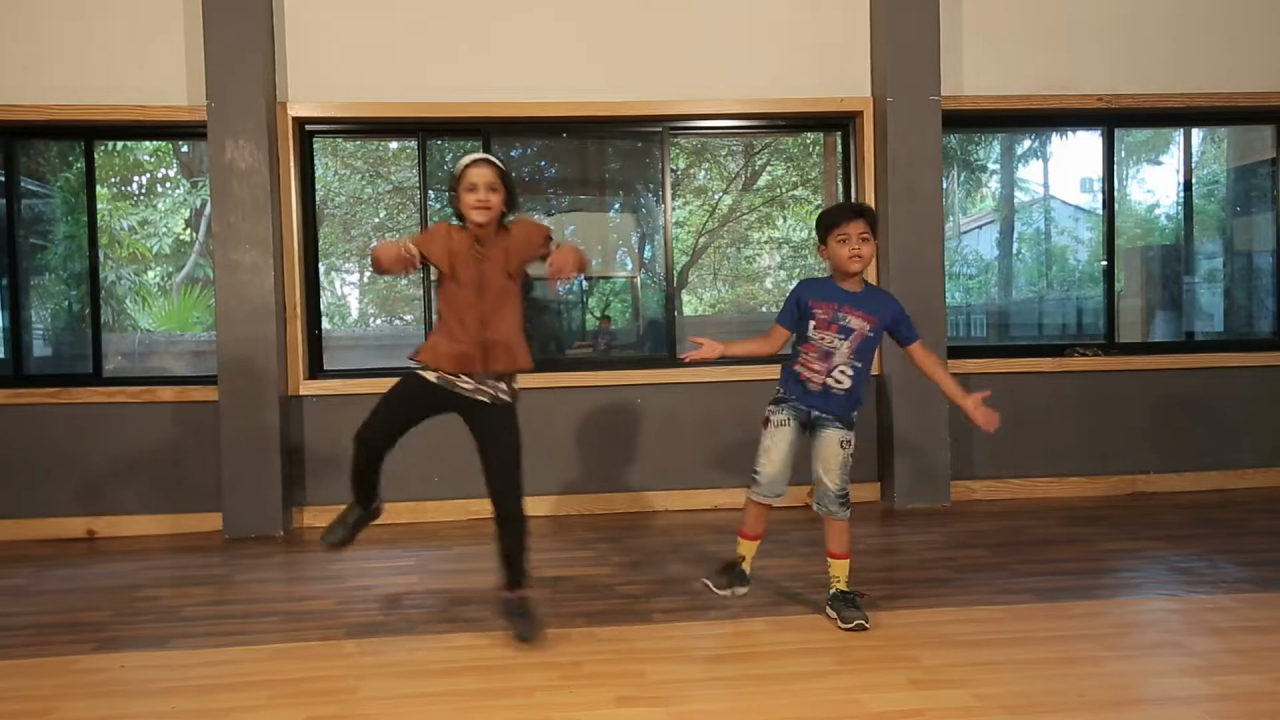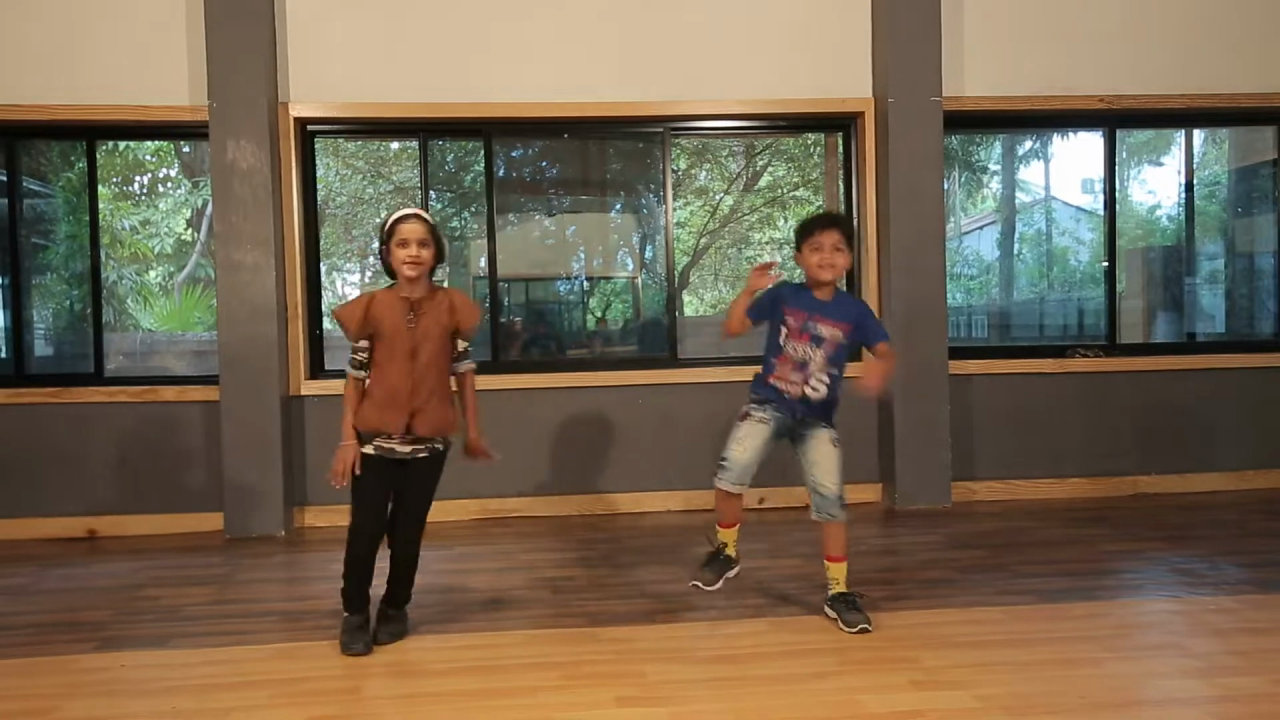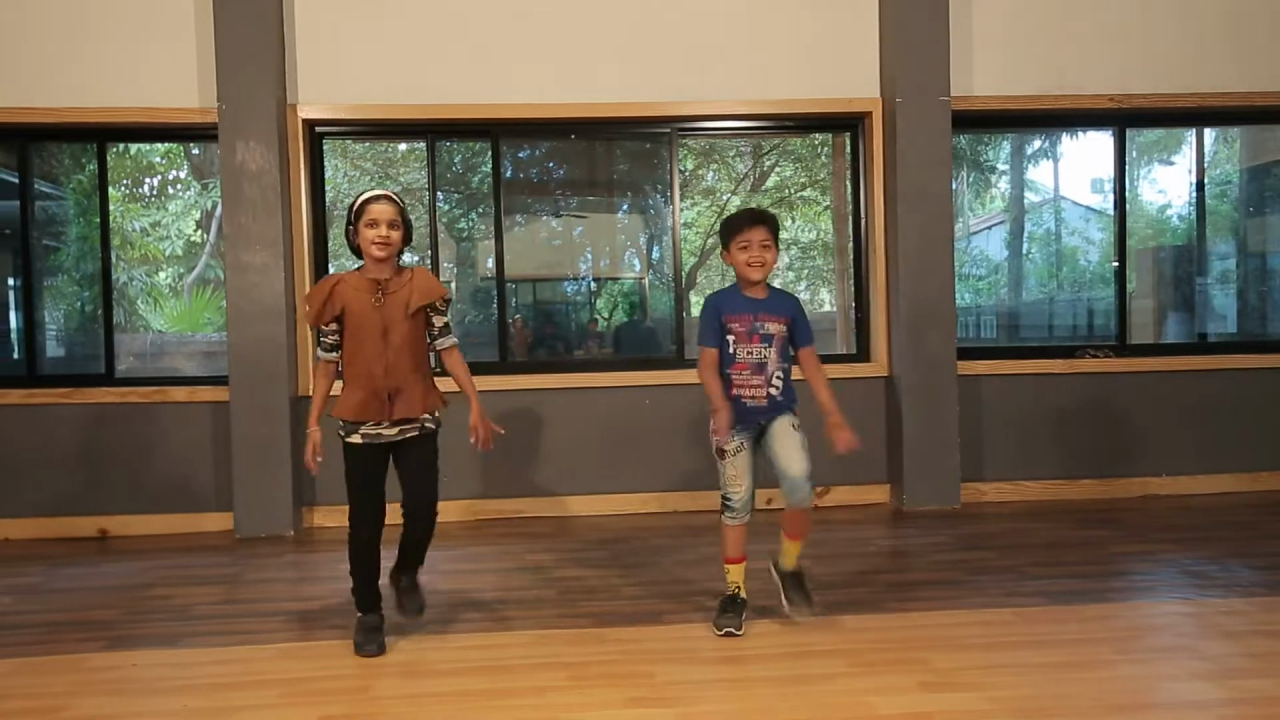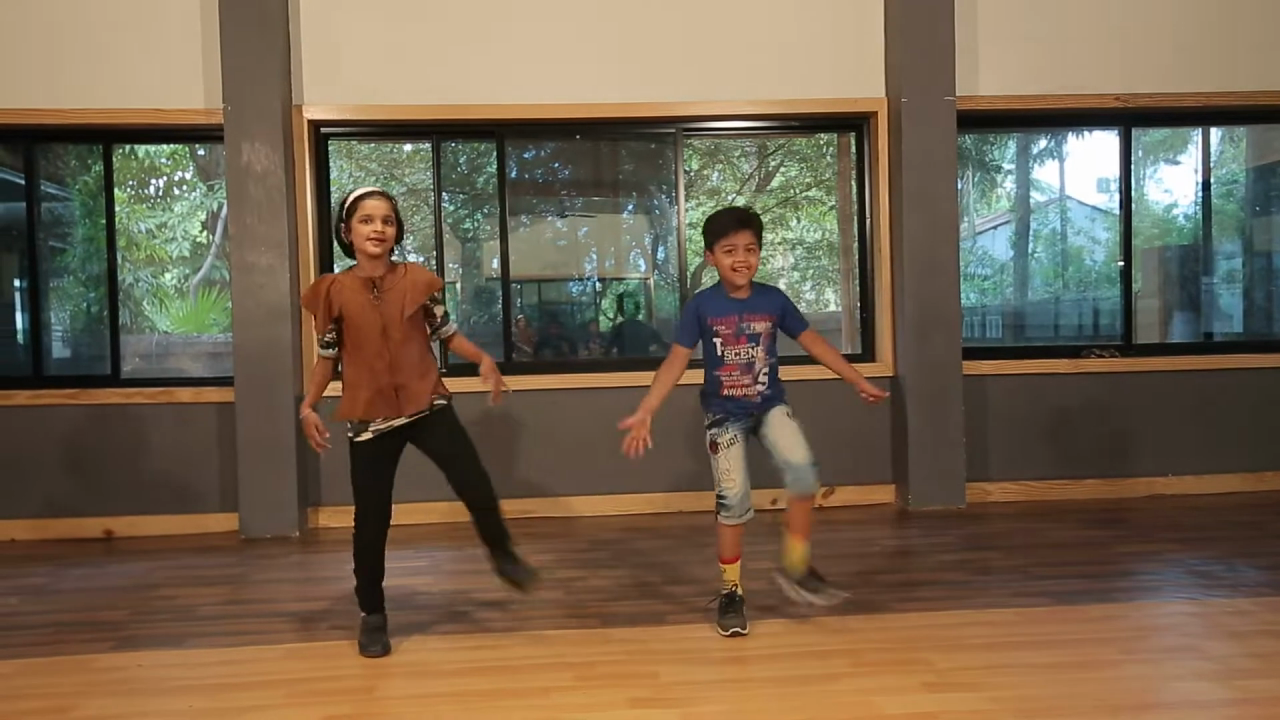
dt=0.3s
person 1, frame 1
left shoulder: (524, 238)
right shoulder: (441, 240)
left elbow: (572, 267)
right elbow: (389, 266)
left wrist: (573, 257)
right wrist: (382, 255)
left hip: (492, 382)
right hip: (437, 369)
left knee: (507, 491)
right knee: (369, 439)
left ankle: (515, 591)
right ankle: (364, 504)
person 1, frame 2
left shoulder: (452, 307)
right shoulder: (370, 309)
left elbow: (463, 372)
right elbow: (354, 376)
left wrist: (472, 431)
right wrist: (347, 441)
left hip: (427, 439)
right hip: (376, 437)
left knee: (406, 530)
right knee: (365, 527)
left ankle: (395, 605)
right ankle: (355, 613)
person 1, frame 3
left shoulder: (423, 287)
right shoulder: (338, 292)
left elbow: (447, 349)
right elbow: (327, 361)
left wrist: (475, 404)
right wrist: (313, 425)
left hip: (415, 418)
right hip: (361, 423)
left knee: (422, 511)
right knee: (365, 521)
left ankle: (407, 574)
right ankle: (368, 613)
person 1, frame 4
left shoulder: (419, 280)
right shoulder: (335, 292)
left elbow: (448, 333)
right elbow: (326, 356)
left wrist: (485, 362)
right wrist: (308, 406)
left hip: (426, 405)
right hip: (371, 420)
left knee: (473, 483)
right knee: (371, 521)
left ankle: (501, 554)
right ankle: (372, 615)
person 2, frame 1
left shoulder: (884, 304)
right shoulder: (807, 291)
left elbow: (921, 355)
right elbow: (773, 342)
left wrist: (965, 401)
right wrist: (721, 348)
left hip: (837, 413)
right hip: (790, 399)
left knee: (833, 497)
right knee: (767, 481)
left ankle: (840, 591)
right ankle: (740, 565)
person 2, frame 2
left shoulder: (856, 311)
right shoulder: (782, 295)
left elbow: (885, 355)
right elbow: (732, 329)
left wrist: (878, 373)
right wrist: (750, 292)
left hip: (816, 417)
right hip: (767, 403)
left knee: (829, 501)
right knee: (732, 473)
left ankle: (839, 593)
right ankle: (724, 550)
person 2, frame 3
left shoulder: (788, 305)
right shoulder: (717, 305)
left elbow: (809, 363)
right elbow: (707, 363)
left wrist: (835, 418)
right wrist: (720, 409)
left hip: (778, 412)
right hip: (735, 417)
left knee: (799, 488)
right knee: (736, 503)
left ankle: (788, 569)
right ankle: (734, 593)
person 2, frame 4
left shoulder: (772, 298)
right shoulder: (701, 306)
left elbow: (809, 338)
right elbow: (676, 362)
left wrist: (854, 377)
right wrist: (645, 411)
left hip: (769, 404)
right hip: (723, 414)
left knee: (803, 476)
right knee: (733, 503)
left ankle: (796, 568)
right ankle: (731, 593)
